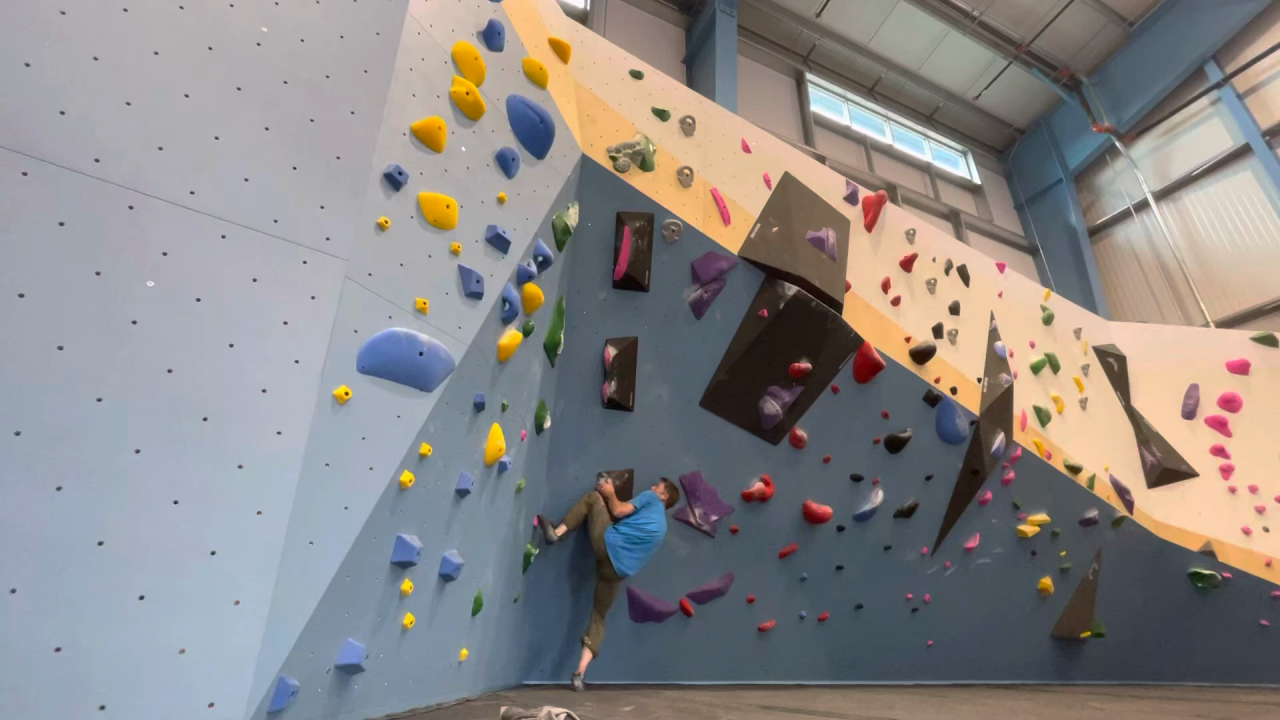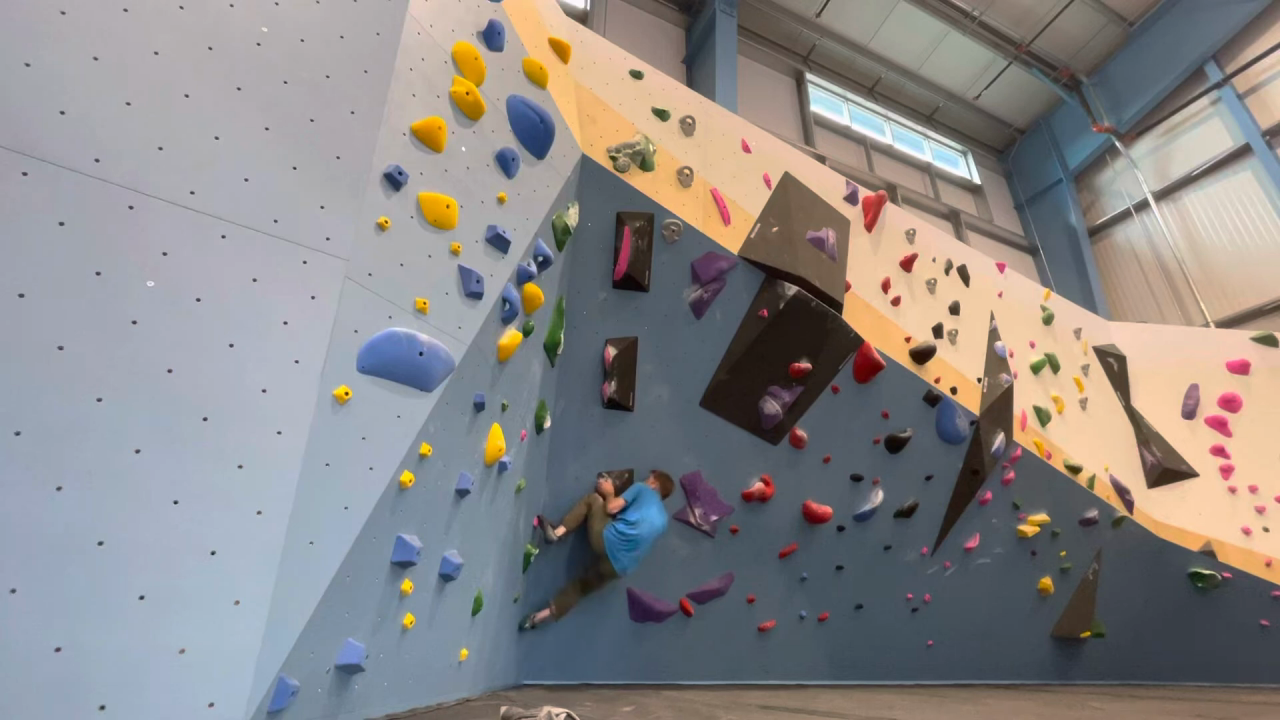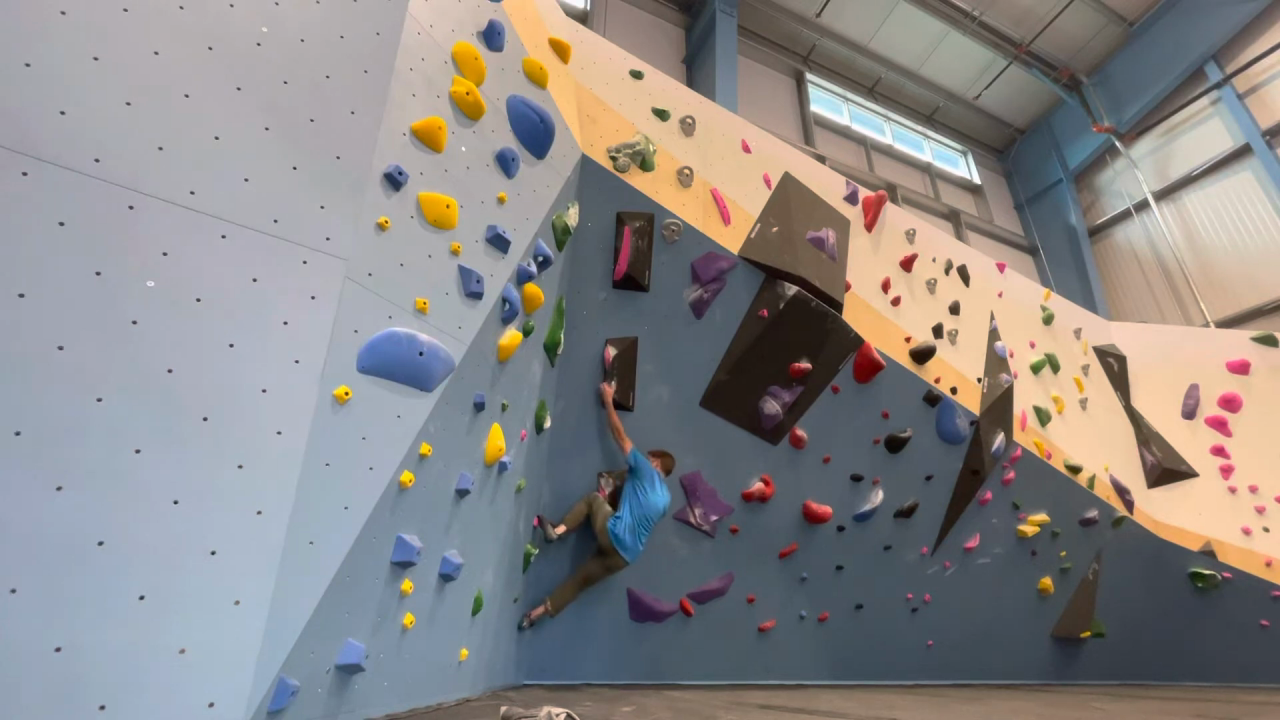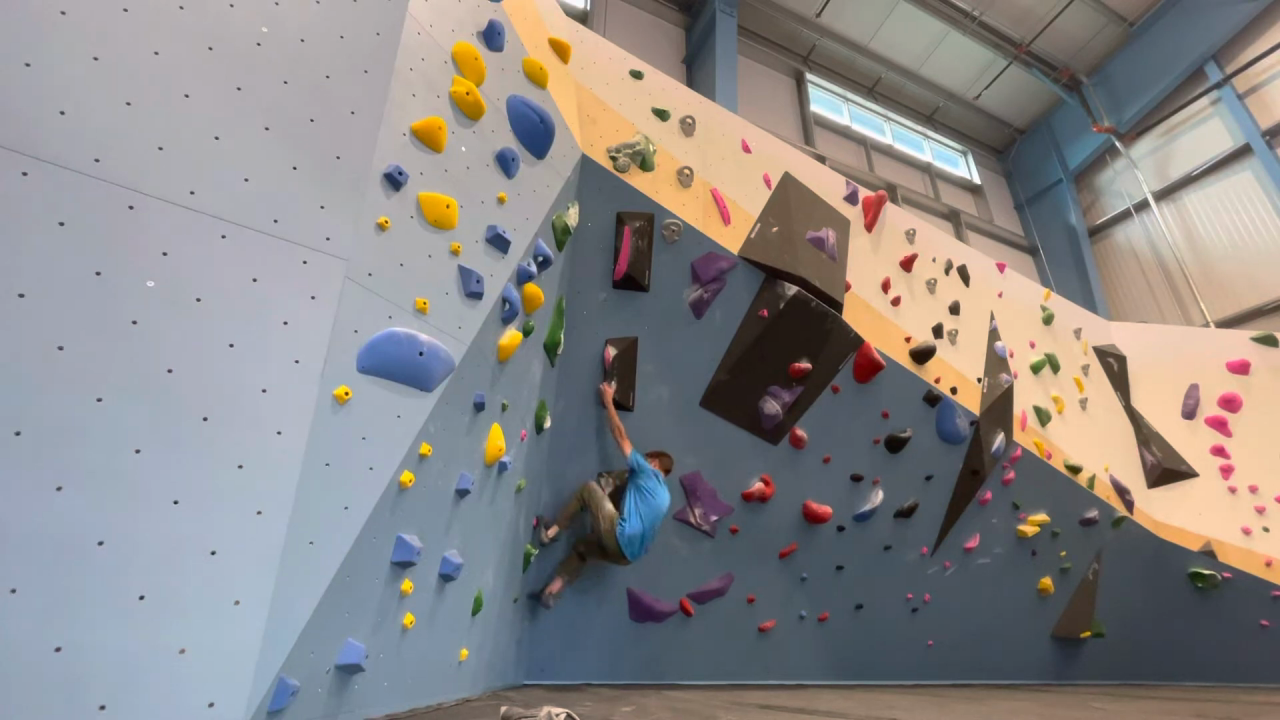
dt=1s
person 1, frame 1
left shoulder: (650, 498)
right shoulder: (661, 527)
left elbow: (619, 511)
left wrist: (609, 493)
left hip: (607, 542)
right hip: (618, 568)
left knee: (594, 497)
right knee: (599, 615)
left ankle: (556, 531)
right ankle: (580, 672)
person 1, frame 2
left shoulder: (643, 489)
right shoulder: (662, 519)
left elbow: (612, 508)
left wrist: (608, 493)
left hip: (607, 540)
left knee: (593, 498)
right knee: (582, 585)
left ankle: (557, 532)
person 1, frame 3
left shoulder: (645, 471)
right shoulder: (665, 498)
left elbow: (620, 436)
left wrist: (608, 401)
right wrist: (615, 495)
left hip: (613, 535)
right hip: (627, 554)
left knee: (593, 498)
right knee: (580, 579)
left ankle: (557, 530)
right ankle: (540, 611)
person 1, frame 4
left shoulder: (646, 472)
right shoulder: (664, 495)
left elbow: (621, 436)
left wrist: (608, 402)
left hip: (618, 537)
right hip: (627, 554)
left knee: (589, 488)
right knee: (582, 547)
left ankle: (551, 531)
right ankle: (552, 589)
